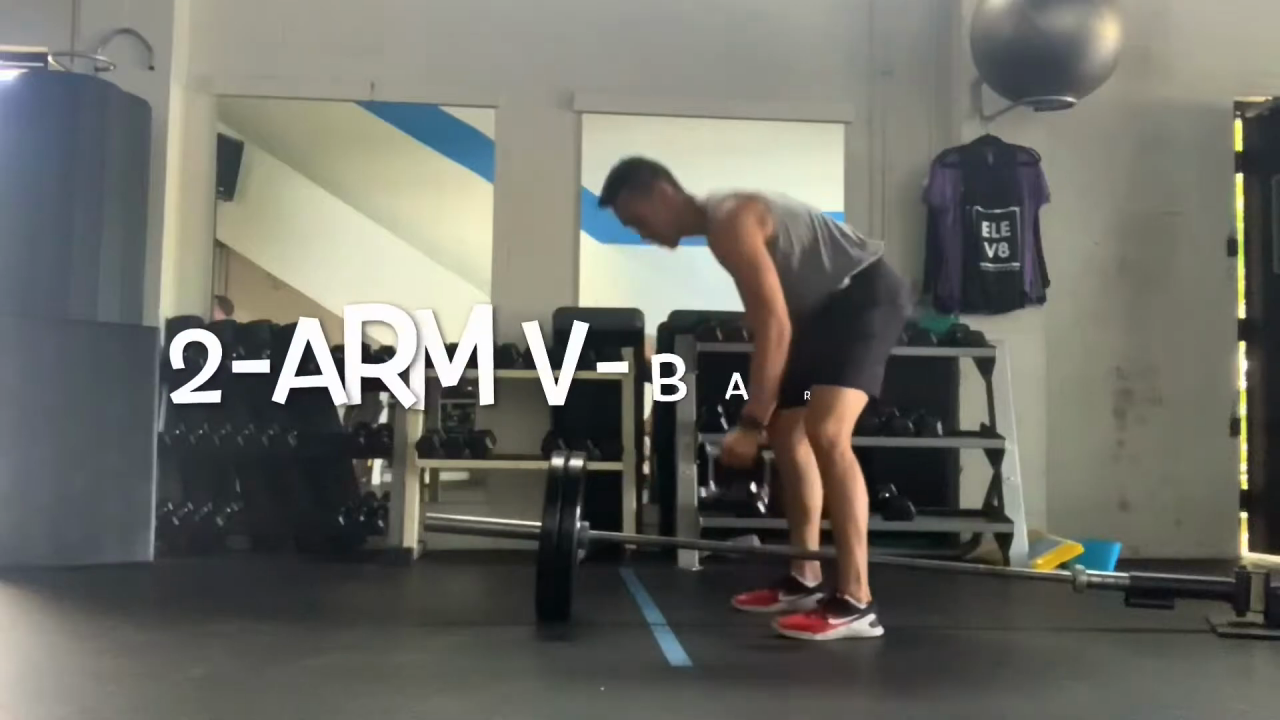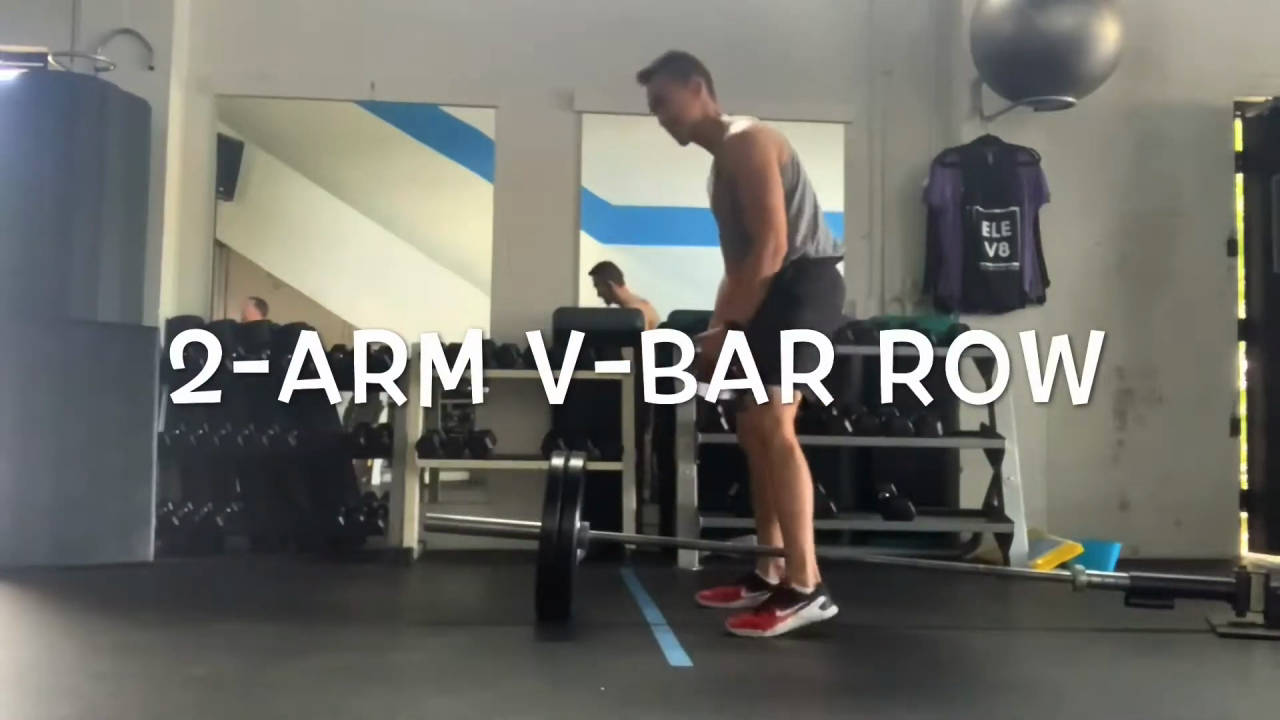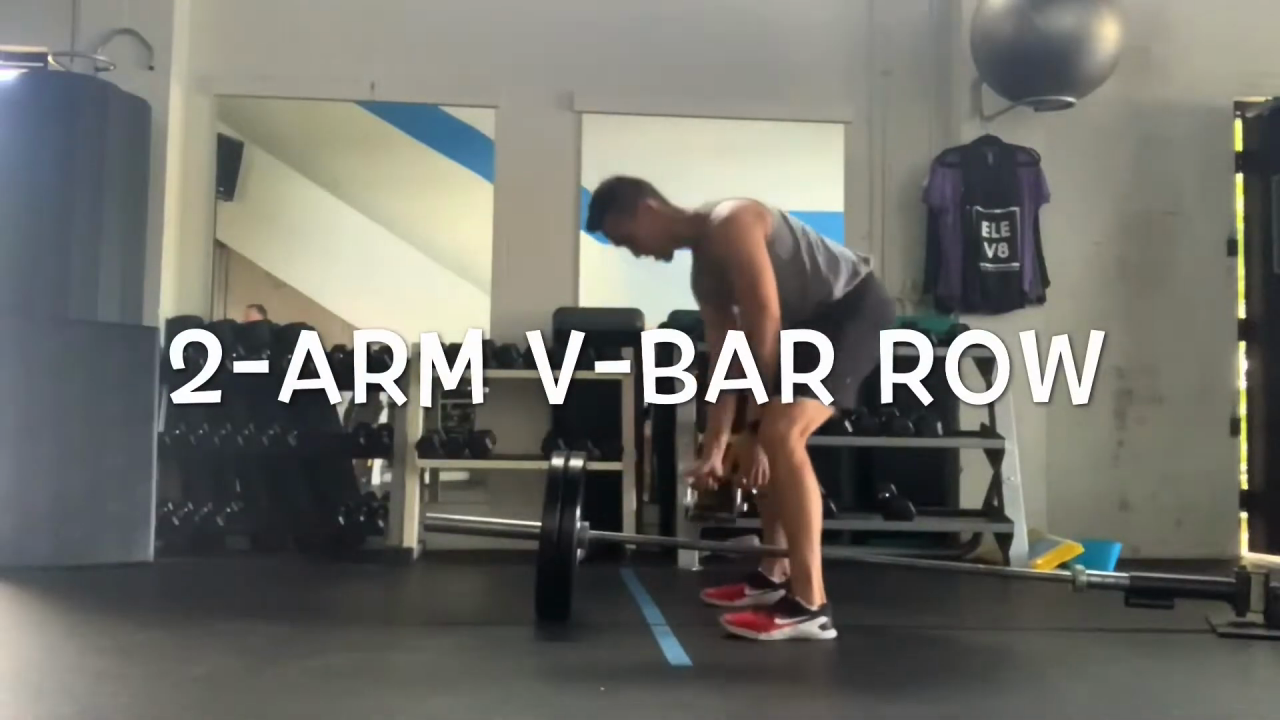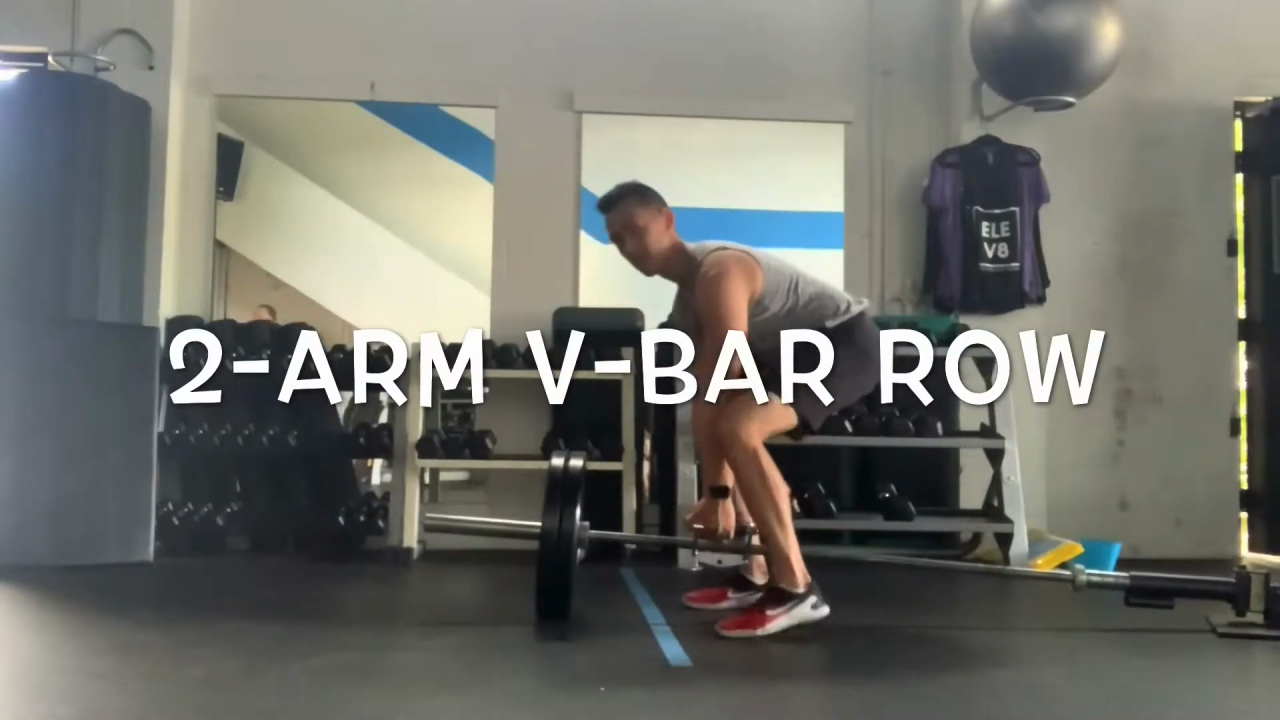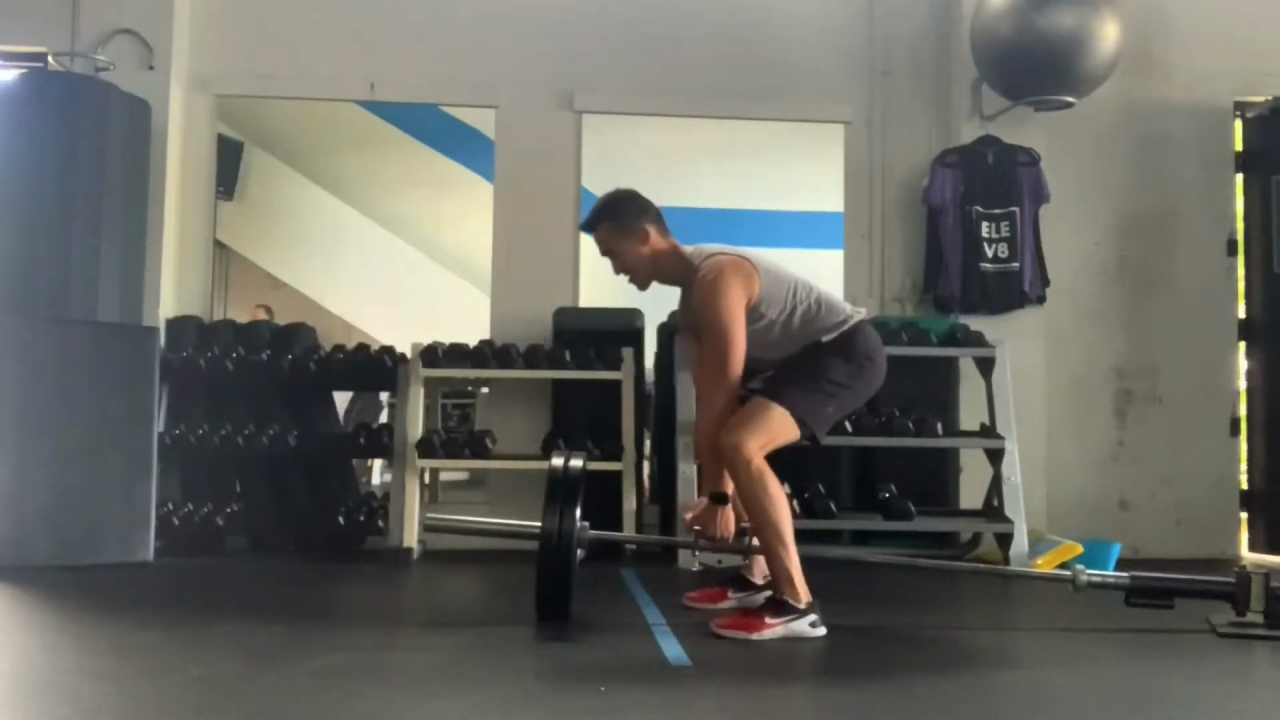
dt=1s
person 1, frame 1
left shoulder: (729, 222)
right shoulder: (715, 222)
left elbow: (774, 326)
right elbow: (772, 319)
left wrist: (752, 424)
left hip: (865, 294)
right hip: (827, 302)
left knee: (826, 433)
right knee: (787, 432)
left ankle: (855, 602)
right ankle: (804, 578)
person 1, frame 2
left shoulder: (745, 141)
right shoulder: (721, 160)
left elbow: (772, 244)
left wrist: (727, 327)
right wrist: (715, 328)
left hip: (801, 287)
right hip: (775, 295)
left knee: (773, 431)
right knee: (755, 434)
left ankle: (805, 589)
right ankle: (769, 577)
person 1, frame 3
left shoulder: (728, 224)
right shoulder: (703, 268)
left elbow: (766, 323)
right elbow: (724, 364)
left wrist: (753, 426)
right wrist: (713, 450)
left hip: (857, 309)
right hip: (820, 320)
left knee: (781, 431)
right knee: (766, 429)
left ankle: (809, 606)
right ankle: (774, 574)
person 1, frame 4
left shoulder: (718, 273)
right shoulder: (686, 297)
left elbow: (724, 387)
right elbow: (705, 398)
left wrist: (719, 493)
right wrist: (713, 490)
left hip: (846, 342)
right hip: (802, 349)
left knee: (738, 432)
right knee: (723, 433)
left ankle: (796, 590)
right ankle: (756, 577)
person 1, frame 5
left shoulder: (716, 279)
right shoulder: (691, 293)
left elbow: (723, 394)
right elbow: (707, 400)
left wrist: (718, 497)
right wrist: (710, 491)
left hip: (847, 351)
right hip: (809, 354)
left knee: (739, 443)
right knee: (721, 443)
left ankle: (796, 605)
right ankle: (755, 578)
